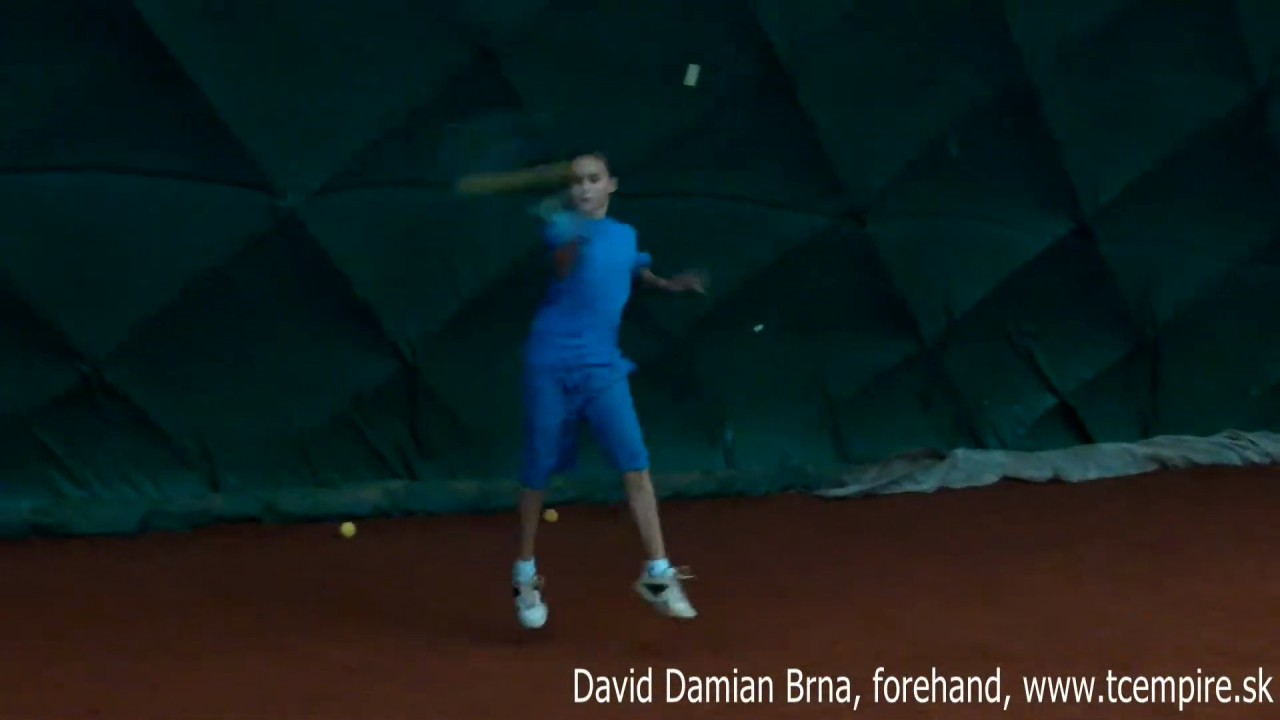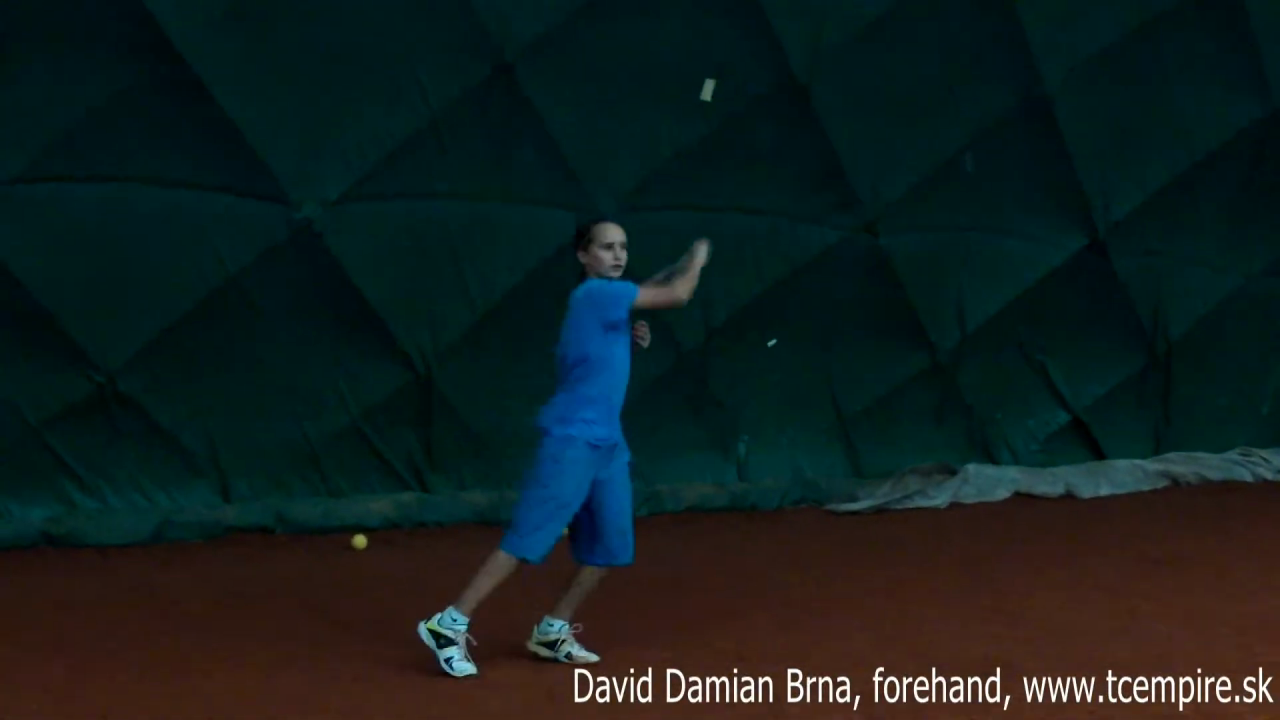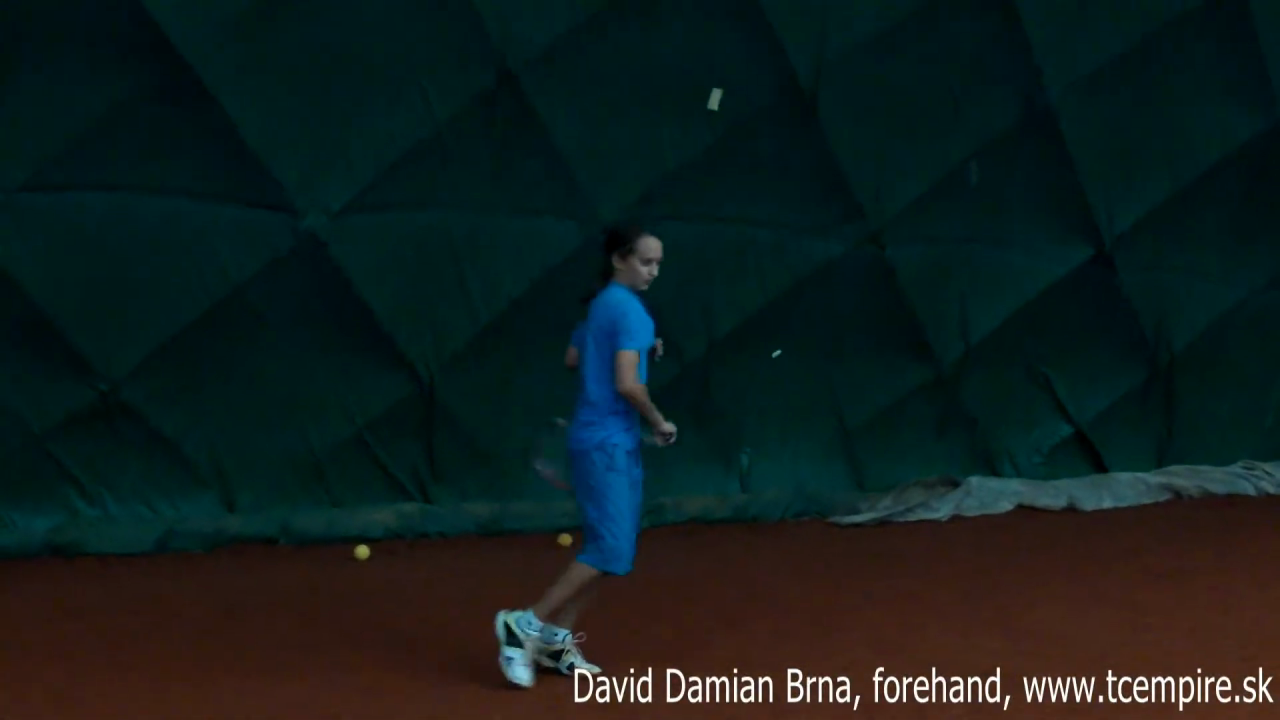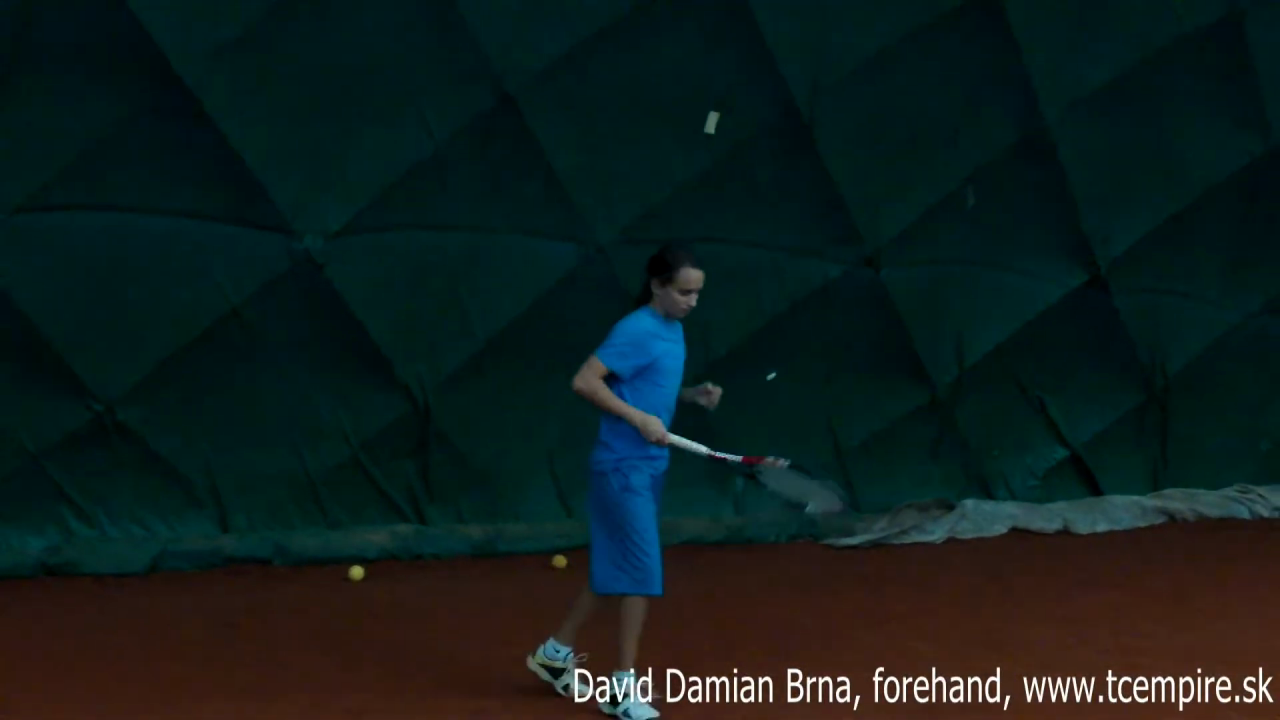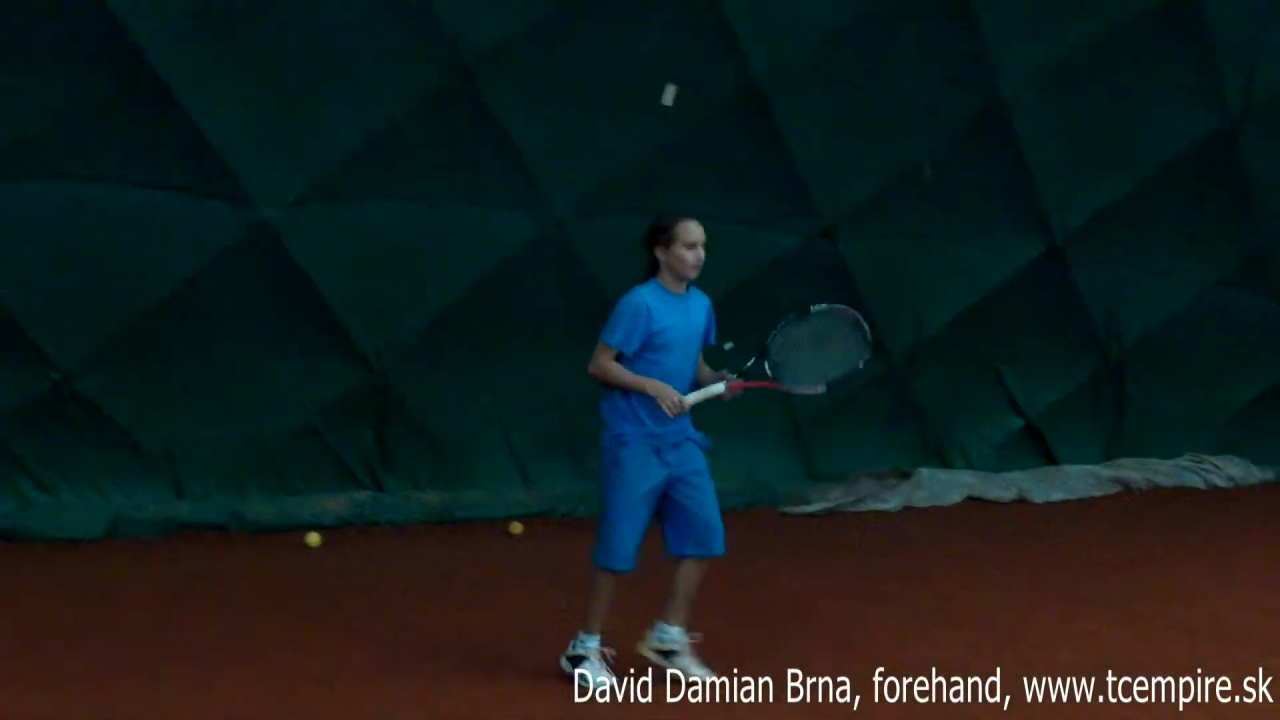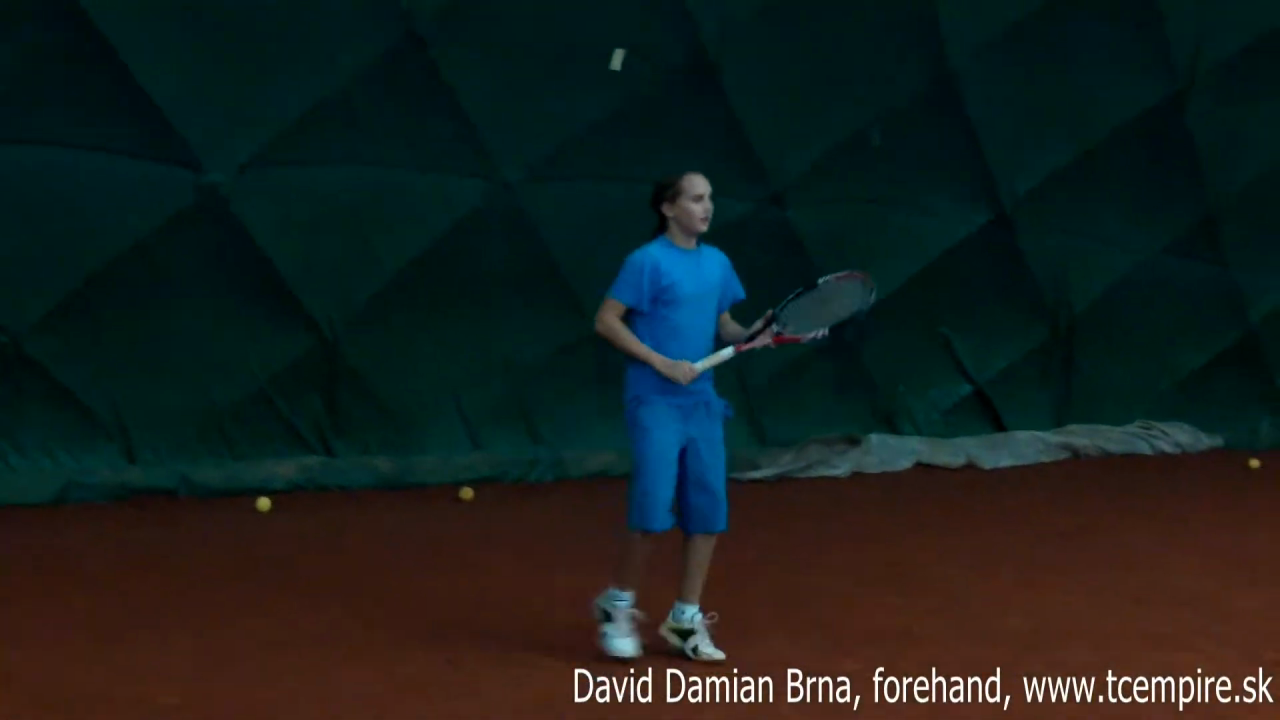
dt=0.3s
person 1, frame 1
left shoulder: (626, 236)
right shoulder: (561, 226)
left elbow: (640, 275)
right elbow: (559, 268)
left wrist: (670, 283)
right wrist: (569, 246)
left hip: (601, 368)
right hip: (550, 366)
left knee: (633, 464)
right knee: (537, 471)
left ankle: (658, 574)
right ankle: (526, 574)
person 1, frame 2
left shoulder: (599, 300)
right shoulder: (599, 293)
right elbow: (678, 294)
left wrist: (634, 336)
right wrist: (697, 257)
left hip: (606, 443)
right hip: (569, 439)
left knee: (610, 547)
right knee: (526, 538)
left ankle: (552, 630)
right ankle: (449, 624)
person 1, frame 3
left shoulder: (605, 305)
right shoulder: (627, 309)
left elbow: (573, 357)
right elbow: (627, 383)
right wrist: (659, 422)
left hip: (619, 444)
right hip: (604, 445)
left knee: (615, 551)
right knee: (608, 549)
left ankle: (556, 639)
right ankle: (524, 624)
person 1, frame 4
left shoulder: (674, 334)
right shoulder: (634, 330)
right elbow: (583, 381)
left wrist: (692, 394)
right wrist: (638, 419)
left hip: (652, 468)
right hip: (624, 469)
left knee: (616, 572)
right knee: (641, 575)
left ankle: (555, 655)
person 1, frame 5
left shoulder: (700, 305)
right shoulder: (638, 304)
right elbow: (599, 366)
left wrist: (717, 380)
right wrist: (652, 388)
left hip: (680, 440)
right hip: (631, 442)
left knee: (704, 535)
right knee: (618, 545)
left ankle: (668, 637)
right ankle: (586, 647)
person 1, frame 6
left shoulder: (716, 262)
right shoulder: (646, 261)
right elbow: (605, 320)
left wrist: (752, 333)
right wrist: (660, 362)
left hip: (701, 403)
right hip: (652, 401)
left knee: (707, 512)
right knee: (653, 510)
left ankle: (687, 622)
right ankle: (616, 602)
